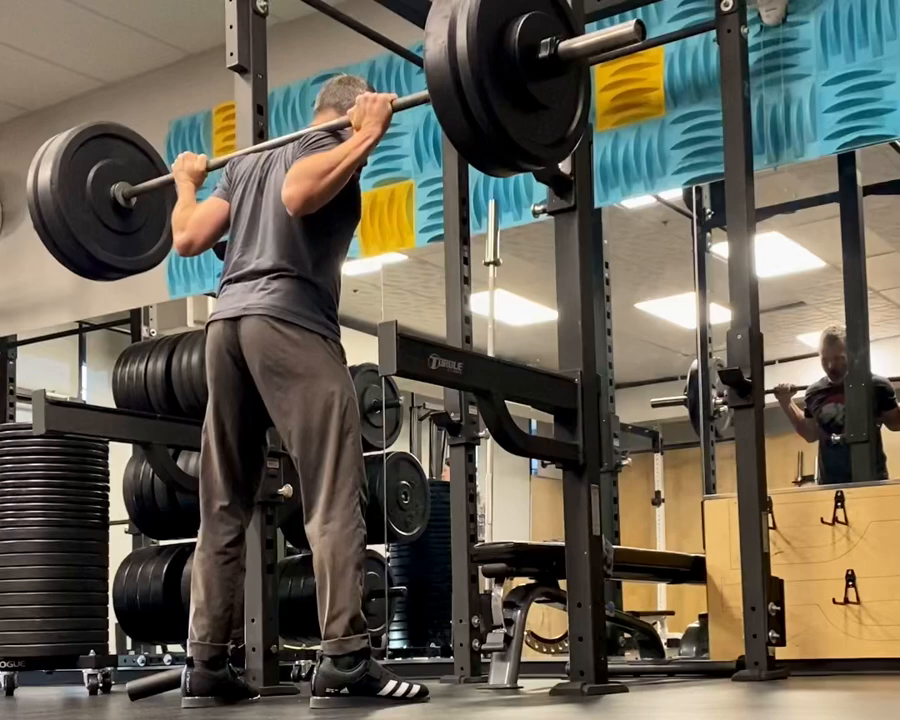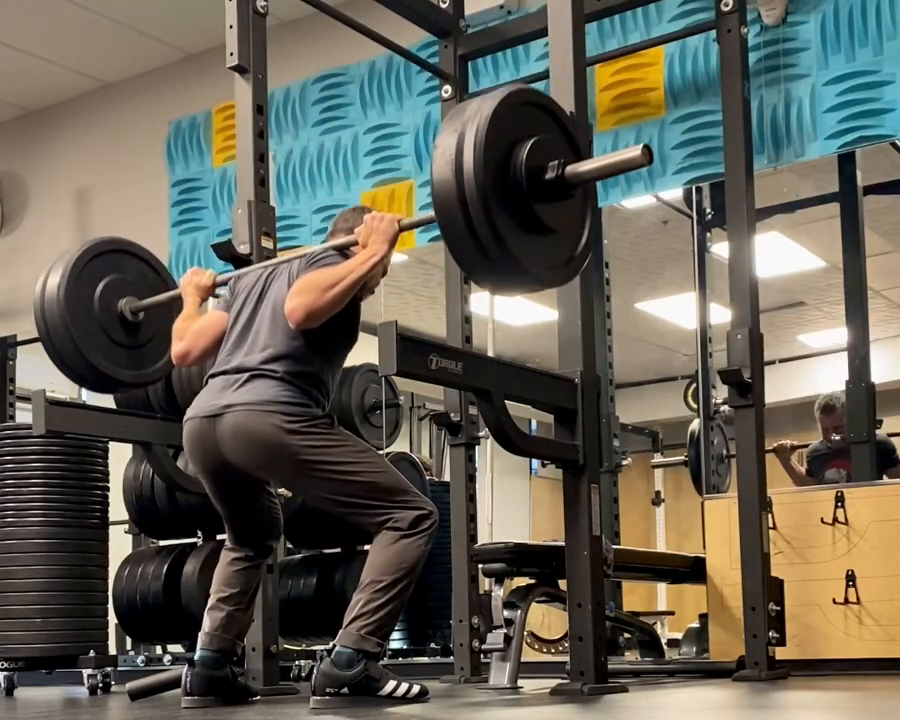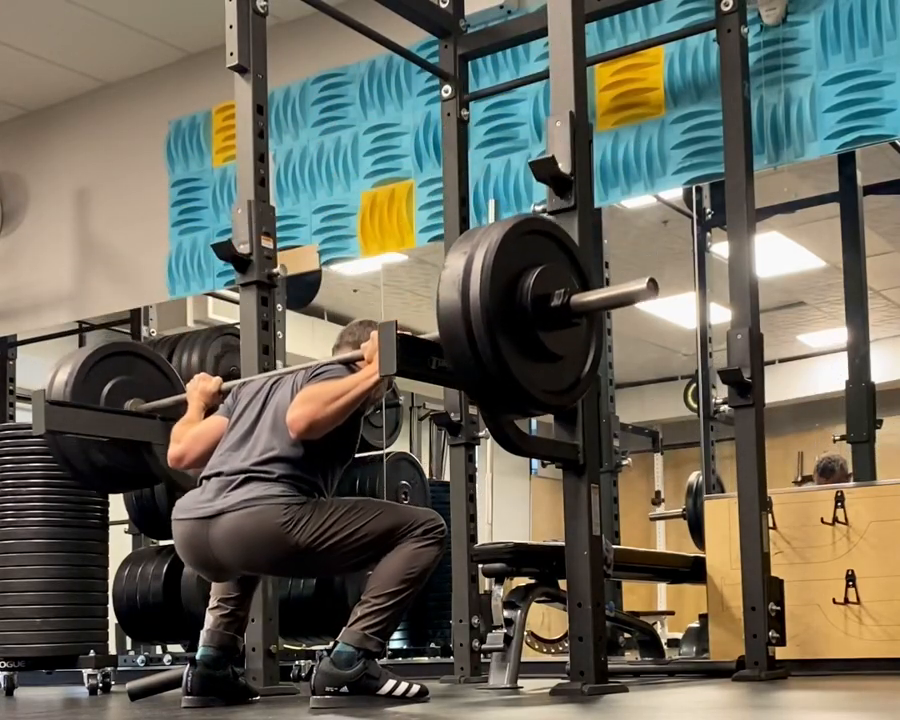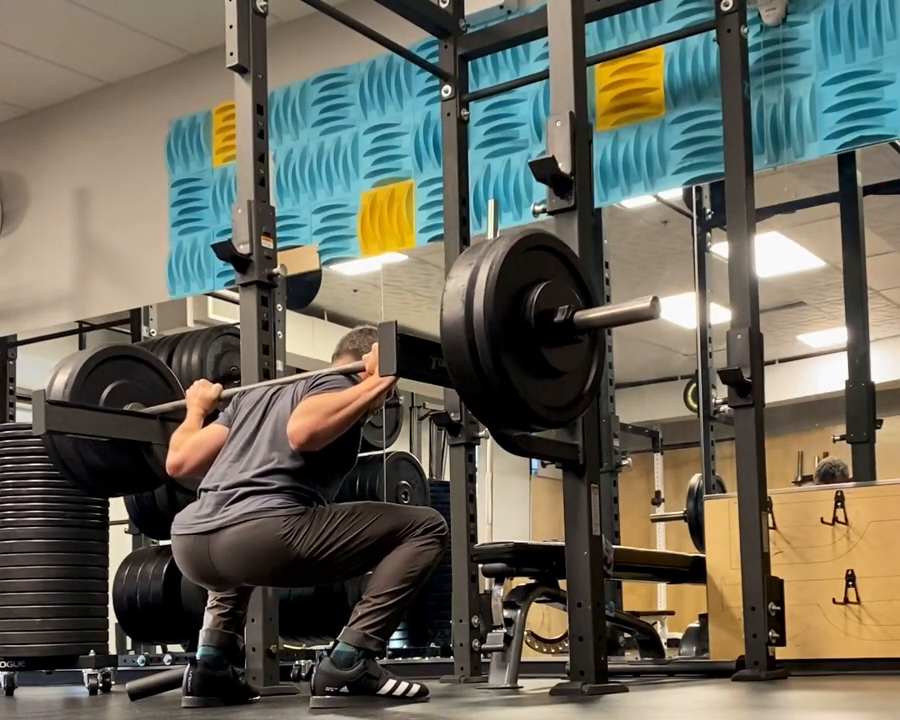
dt=1s
person 1, frame 1
left shoulder: (247, 163)
right shoulder: (332, 145)
left elbow: (188, 238)
right elbow: (299, 194)
left wrist: (187, 185)
right wrist: (370, 134)
left hip: (226, 324)
right hip: (286, 323)
left knee: (224, 507)
right knee: (334, 496)
left ankle: (206, 664)
right ankle: (345, 662)
person 1, frame 2
left shoulder: (254, 277)
right shoulder: (337, 263)
left elbow: (184, 350)
right elbow: (300, 308)
left wrist: (193, 298)
right wrist: (375, 251)
left hip: (201, 424)
right hip: (267, 418)
left knee: (252, 536)
right knee: (410, 516)
left ankle: (210, 665)
right ankle: (348, 665)
person 1, frame 3
left shoulder: (255, 385)
right shoulder: (339, 374)
left elbow: (181, 454)
right elbow: (302, 419)
left wrist: (197, 403)
right wrist: (379, 369)
left hip: (190, 533)
right hip: (258, 521)
right knee: (424, 530)
left ankle: (211, 667)
right ankle: (347, 667)
person 1, frame 4
left shoulder: (256, 394)
right shoulder: (339, 384)
left elbow: (179, 461)
right elbow: (302, 431)
left wrist: (197, 409)
right wrist: (380, 380)
left hip: (189, 546)
right hip: (259, 535)
right knee: (425, 528)
left ankle: (211, 666)
right ankle: (347, 668)
